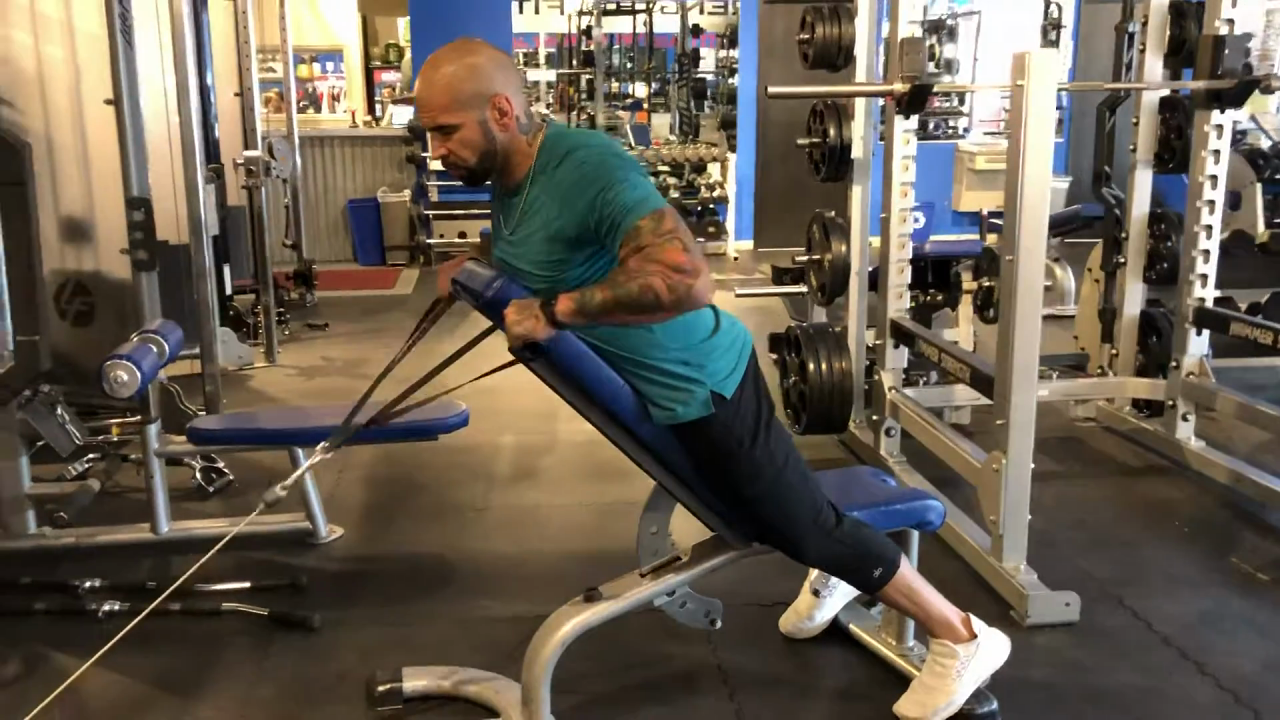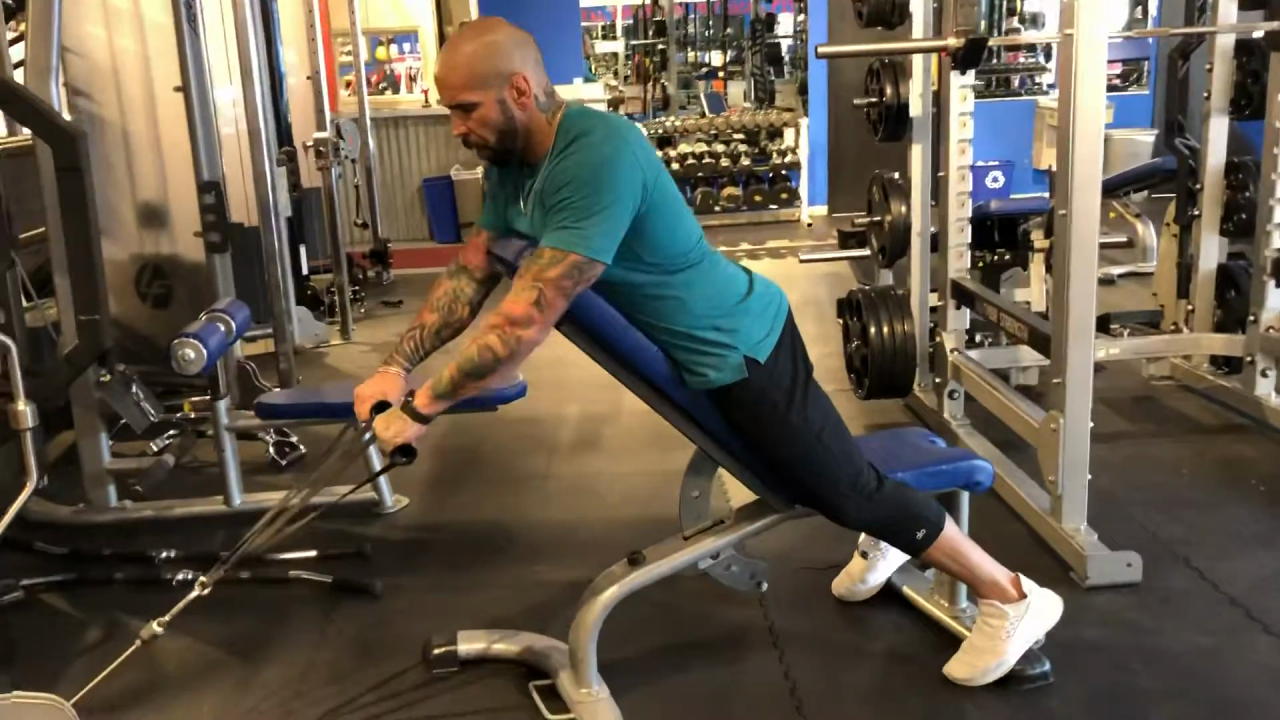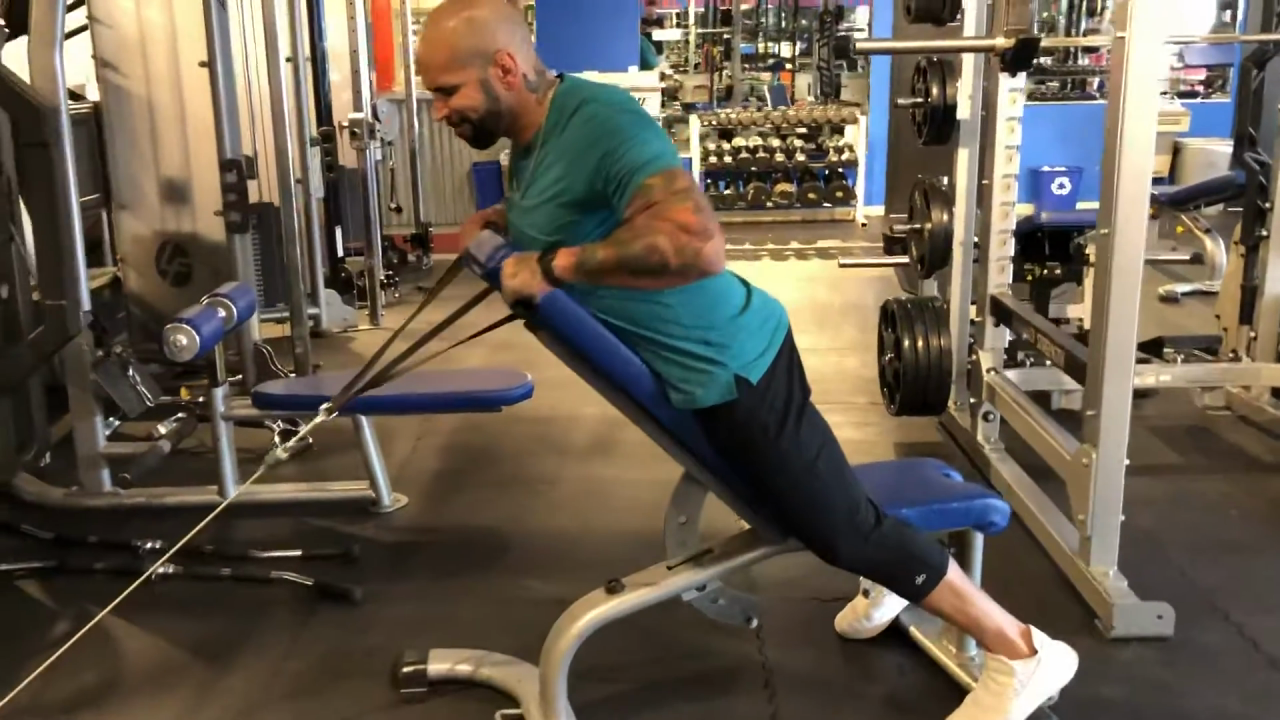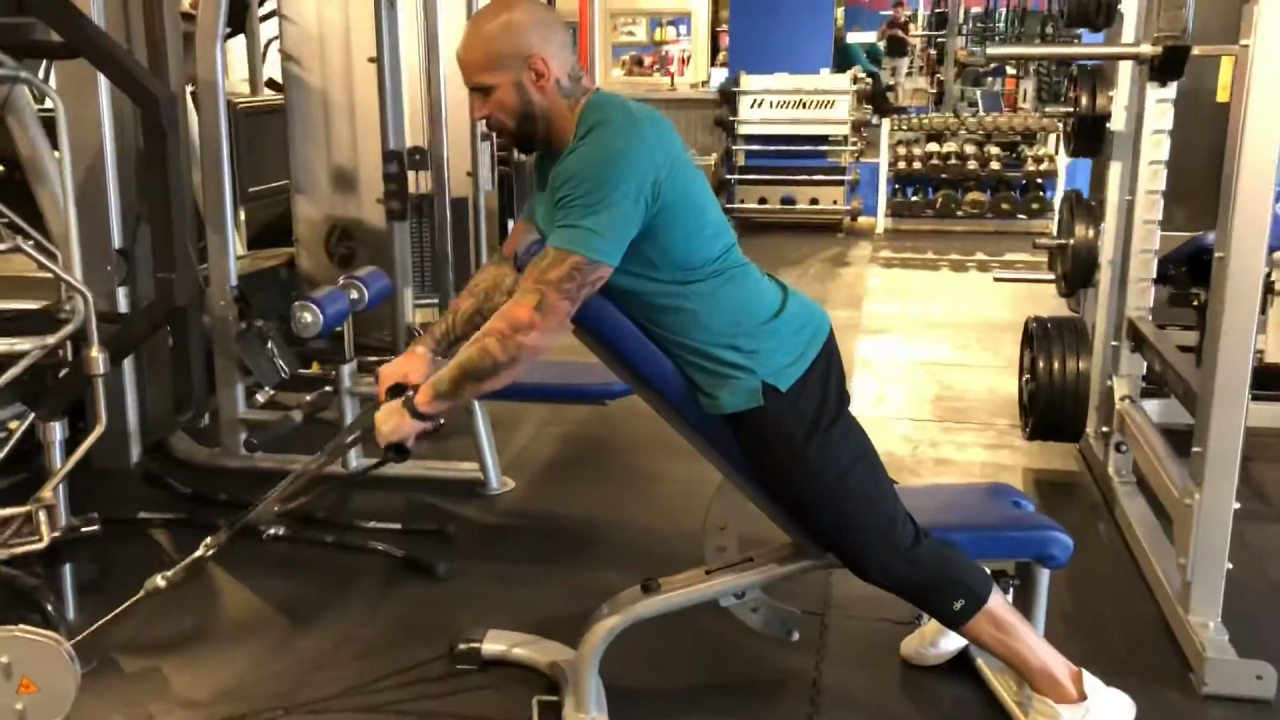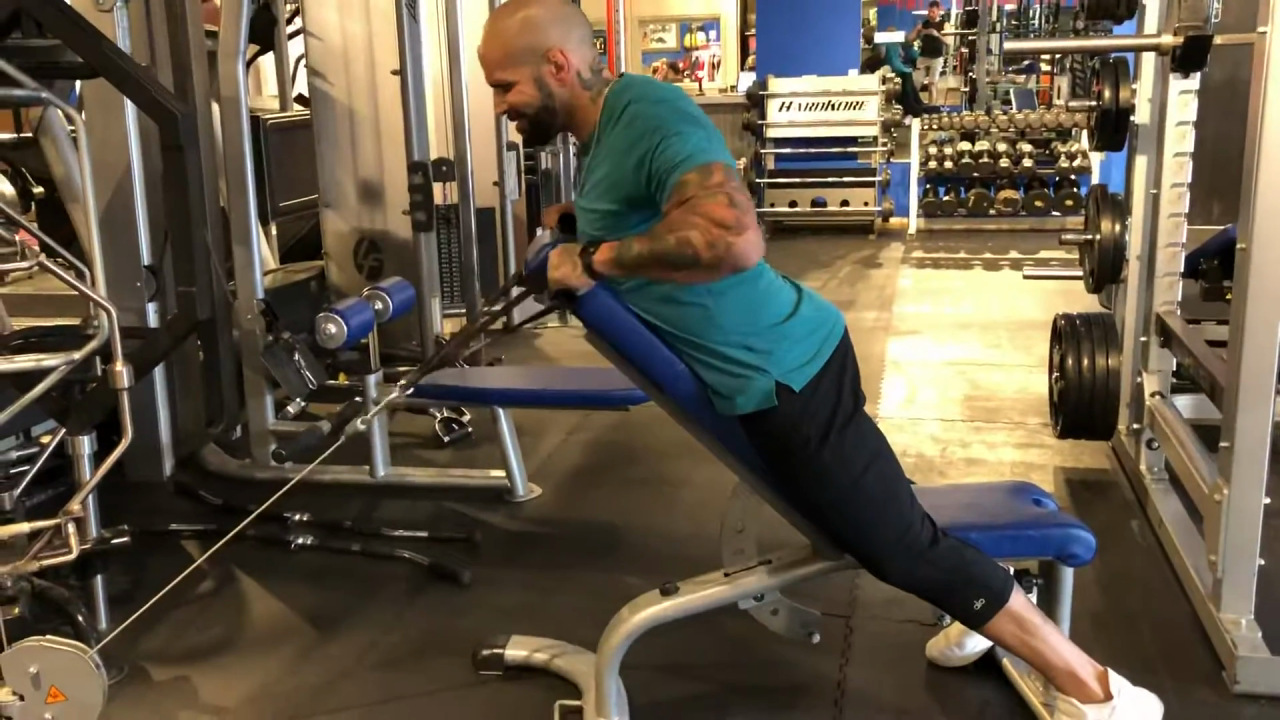
dt=1s
person 1, frame 1
left shoulder: (589, 167)
right shoulder: (510, 172)
left elbow: (687, 283)
left wrist: (552, 313)
right wrist: (468, 267)
left hip: (697, 384)
right hip: (654, 384)
left knee: (803, 522)
left ankle: (963, 637)
right ankle: (833, 576)
person 1, frame 2
left shoulder: (598, 158)
right shoulder: (514, 164)
left elbow: (525, 320)
right elbow: (470, 275)
left wrist: (421, 408)
right wrist: (398, 364)
left hip: (737, 347)
right hip: (693, 347)
left knee: (845, 486)
right knee: (813, 471)
left ankle: (1013, 598)
right ankle: (884, 540)
person 1, frame 3
left shoulder: (601, 122)
right shoulder: (531, 137)
left elbow: (697, 247)
left wrist: (551, 269)
right wrist: (499, 225)
left hip: (726, 364)
right hip: (698, 360)
left knee: (840, 525)
left ankle: (1024, 650)
right ankle: (887, 579)
person 1, frame 4
left shoulder: (609, 154)
right shoulder: (569, 143)
left elbow: (531, 323)
right elbow: (512, 267)
left wrist: (423, 404)
right wrist: (427, 350)
left hip: (768, 374)
right hip: (765, 356)
left knee: (882, 545)
right knee: (864, 521)
right ankle: (965, 608)
person 1, frame 5
left shoulder: (647, 114)
right shoulder: (605, 129)
left elbow: (733, 242)
left wrist: (595, 261)
right wrist: (577, 223)
left hip: (782, 376)
right hip: (782, 358)
left knee: (903, 547)
right knee: (887, 523)
right ankle: (994, 608)
